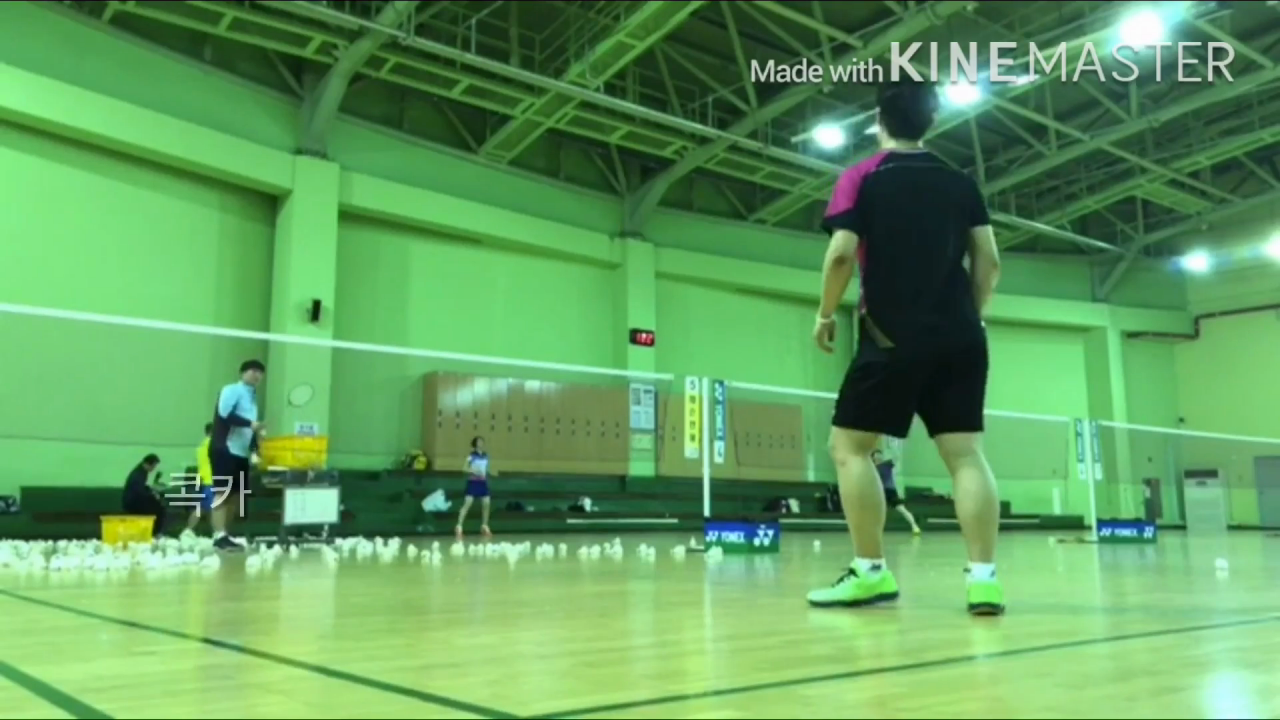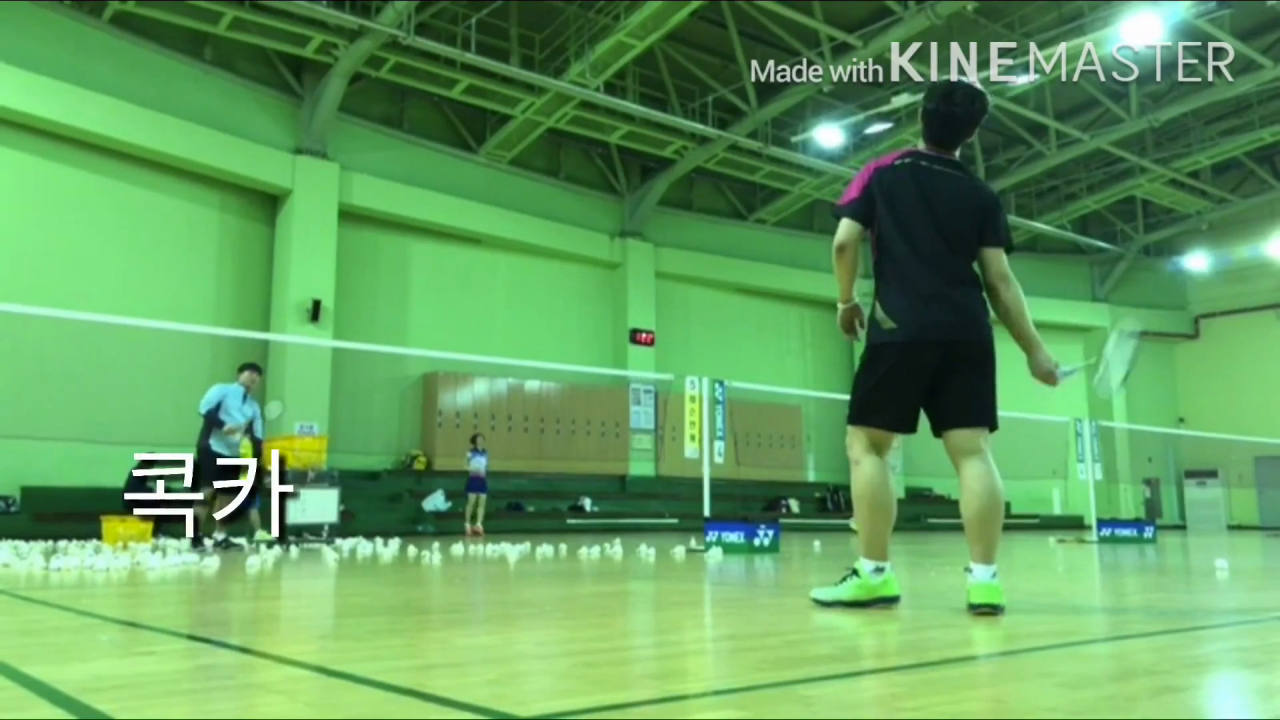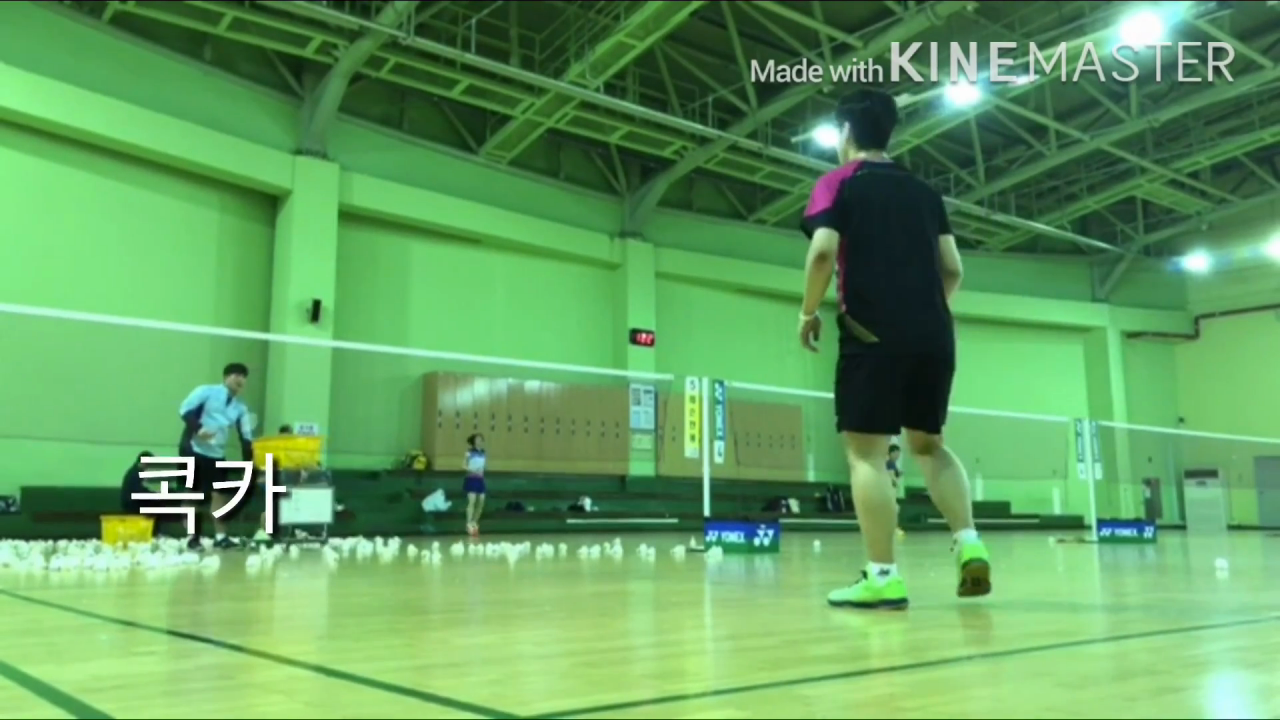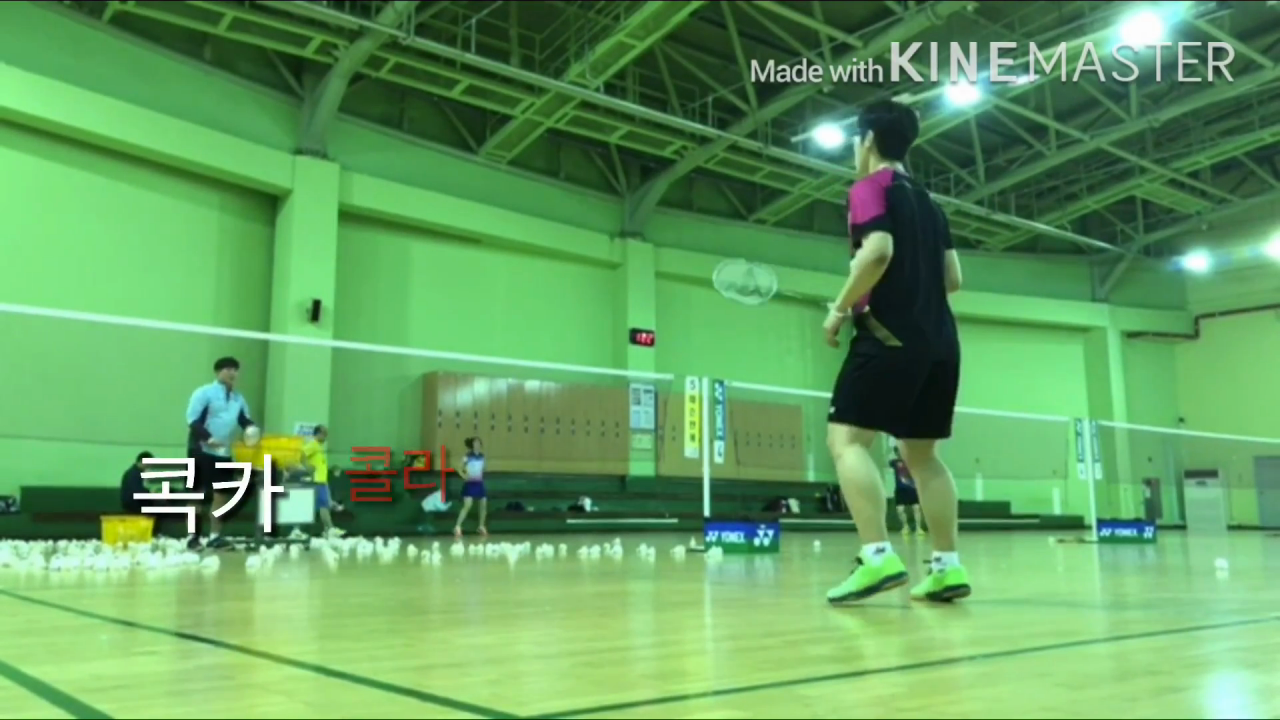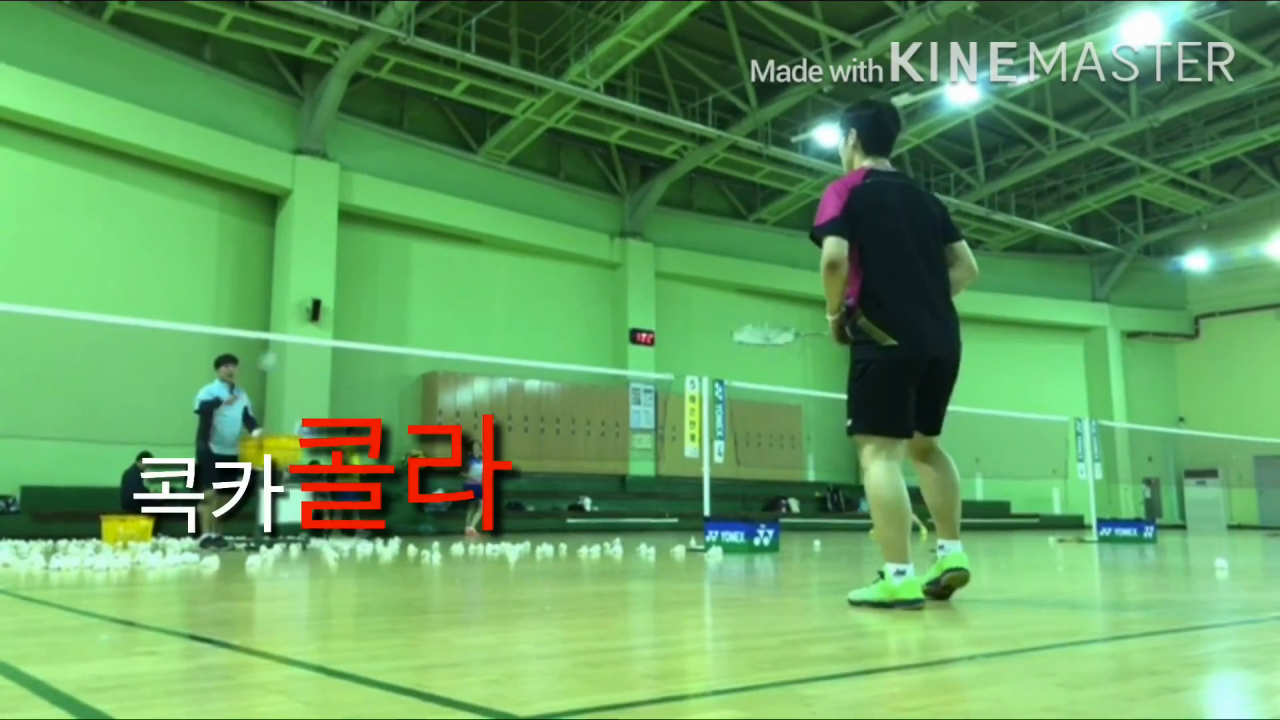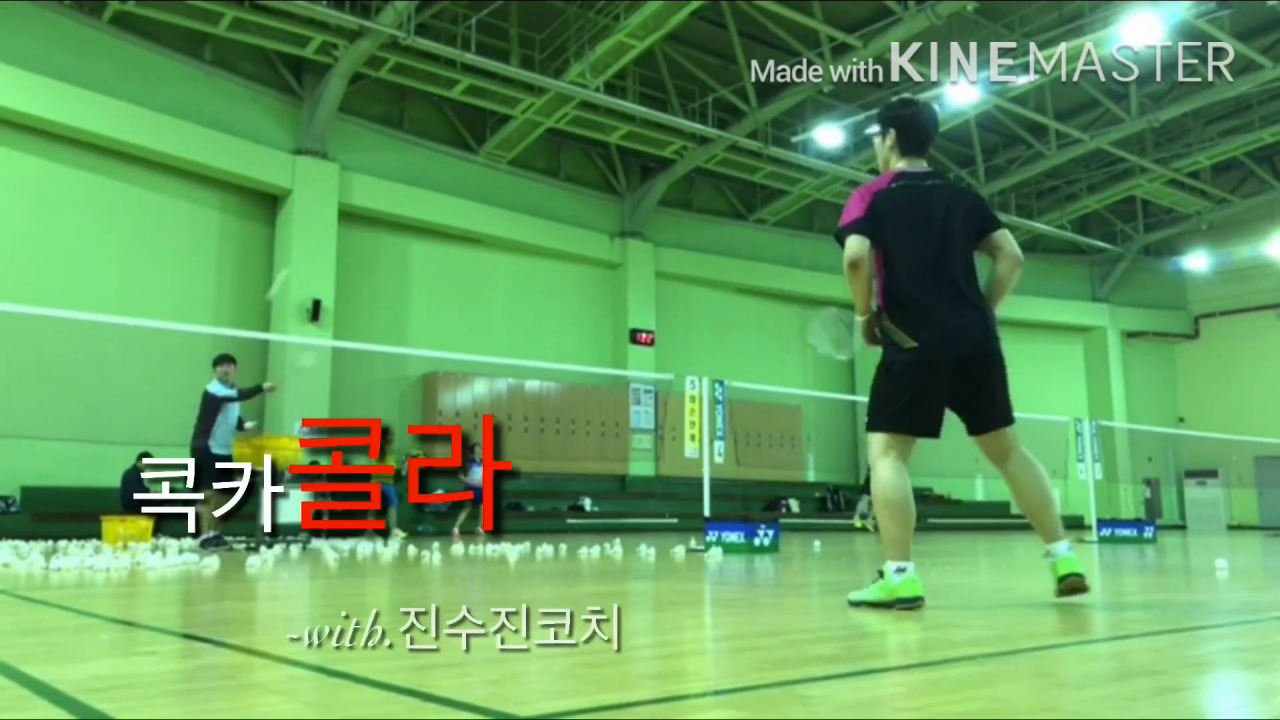
dt=0.5s
person 1, frame 1
left shoulder: (862, 179)
right shoulder: (960, 183)
left elbow: (842, 254)
right elbow: (987, 261)
left wrist: (825, 313)
left hip: (891, 340)
right hip: (958, 339)
left knee: (849, 446)
right knee: (965, 455)
left ankle: (870, 572)
right ankle: (983, 578)
person 1, frame 2
left shoulder: (880, 176)
right shoulder: (982, 197)
left elbow: (844, 242)
right elbow: (999, 281)
left wrist: (845, 300)
right wrist: (1035, 350)
left hip: (899, 330)
right hip: (967, 335)
left knee: (866, 446)
right knee: (972, 452)
left ankle: (874, 572)
right ankle: (984, 579)
person 1, frame 3
left shoulder: (837, 183)
right shoulder: (925, 191)
left elbow: (823, 252)
right elbow: (952, 268)
left wrist: (809, 312)
left hip: (872, 335)
right hip: (934, 336)
left knee: (865, 452)
right knee: (928, 444)
left ankle: (882, 578)
right ankle: (969, 545)
person 1, frame 4
left shoulder: (871, 189)
right shoulder: (927, 202)
left elbow: (878, 253)
right elbow: (952, 278)
left wrist: (841, 308)
left hip: (889, 339)
right hip: (939, 342)
left knee: (847, 439)
right knee: (921, 454)
left ankle: (877, 557)
right ankle: (948, 567)
person 1, frame 5
left shoulder: (845, 191)
right shoulder: (924, 197)
left elbow: (835, 258)
right elbow: (966, 267)
left wrist: (835, 312)
left hip: (885, 339)
right hip: (942, 339)
left knee: (879, 452)
right knee: (924, 445)
left ankle: (897, 578)
right ankle: (951, 553)
person 1, frame 6
left shoulder: (871, 196)
right shoulder: (962, 196)
left elbow: (856, 256)
right elbow: (1011, 257)
left wrist: (865, 314)
left hip: (914, 342)
right hip: (976, 340)
left knee: (885, 451)
right knee: (1006, 449)
left ankle: (898, 577)
right ankle: (1063, 556)
person 2, frame 1
left shoulder: (253, 400)
right shoulder: (231, 390)
right elbow: (225, 413)
left wrist: (253, 450)
right wrist: (250, 423)
left hip: (242, 453)
right hip: (224, 449)
left knee: (235, 495)
right knee: (222, 492)
left ankle: (223, 535)
right ankle: (219, 536)
person 2, frame 2
left shoulder: (253, 405)
right shoulder: (222, 390)
left elbow: (256, 436)
right elbow: (205, 409)
left wrist: (257, 461)
right wrist: (223, 426)
left hip: (233, 454)
right hip: (211, 448)
left knee: (226, 495)
right knee: (207, 491)
left ankle: (220, 536)
right ankle: (198, 536)
person 2, frame 3
left shoulder: (240, 407)
right shoulder: (206, 391)
left elbow: (246, 437)
right elbow: (185, 410)
right wrist: (198, 429)
left hip: (217, 455)
right hip: (193, 450)
left knee: (220, 494)
left ankle: (221, 537)
right ankle: (193, 537)
person 2, frame 4
left shoulder: (238, 399)
right shoulder: (204, 393)
left elbow: (245, 420)
right elbow: (192, 419)
left wrist: (250, 428)
right wrist: (207, 438)
left hip: (224, 454)
right hip: (202, 451)
left knee: (221, 495)
right knee: (197, 493)
left ankle: (215, 536)
right ankle: (193, 537)
person 2, frame 5
left shoulder: (241, 395)
right shoulder: (209, 391)
left elbow: (248, 417)
right elbow: (200, 407)
left wrist: (254, 429)
right wrist: (222, 402)
left hip: (231, 451)
right hip: (209, 450)
left knee: (221, 495)
right knee: (208, 493)
left ankle: (215, 534)
right ankle: (205, 536)
person 2, frame 6
left shoulder: (234, 391)
right shoulder: (213, 390)
right elbow: (237, 396)
left wrist: (244, 425)
right wrist: (261, 388)
left hip: (225, 450)
right hip: (206, 448)
left knee: (223, 492)
right knee: (207, 492)
left ankle: (214, 532)
right ankle: (204, 536)
